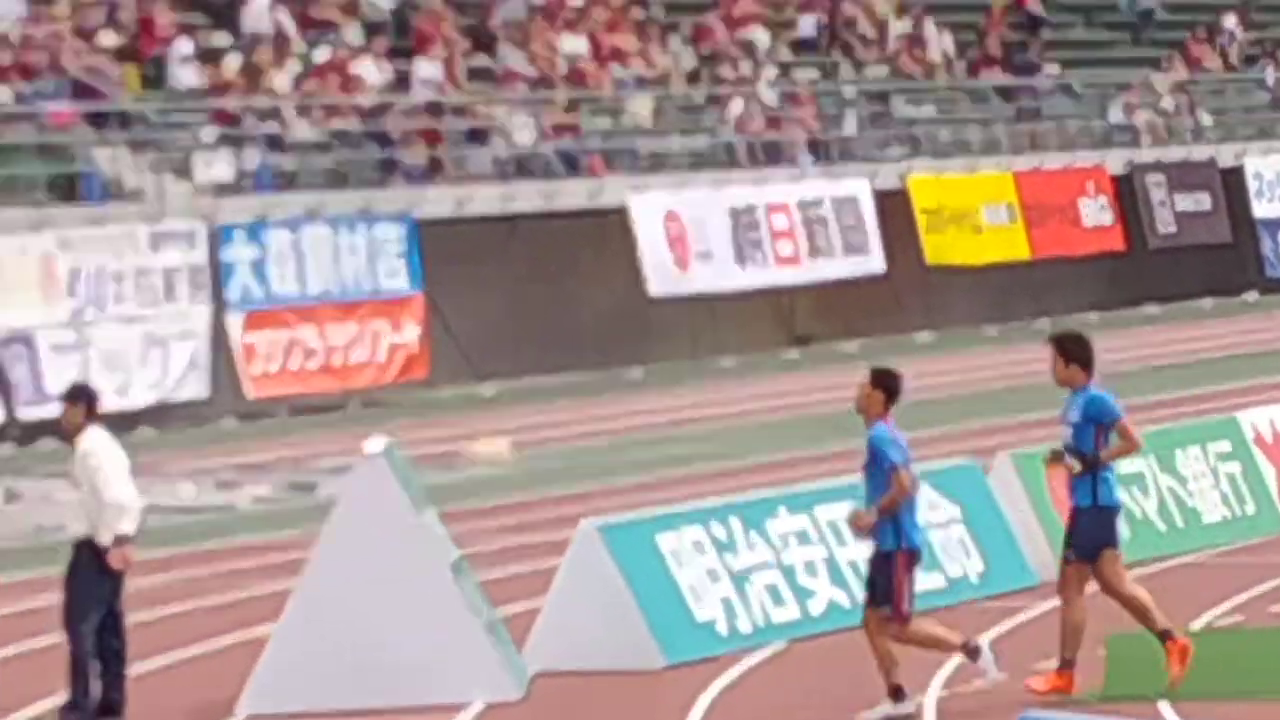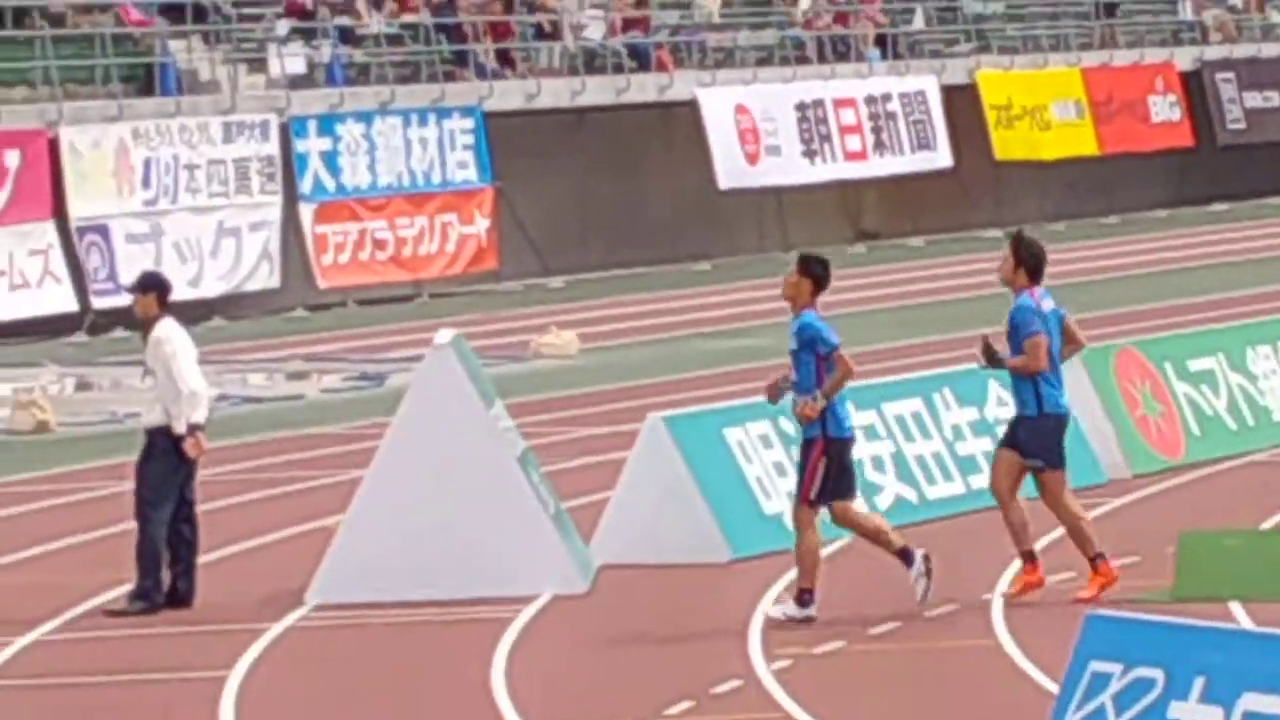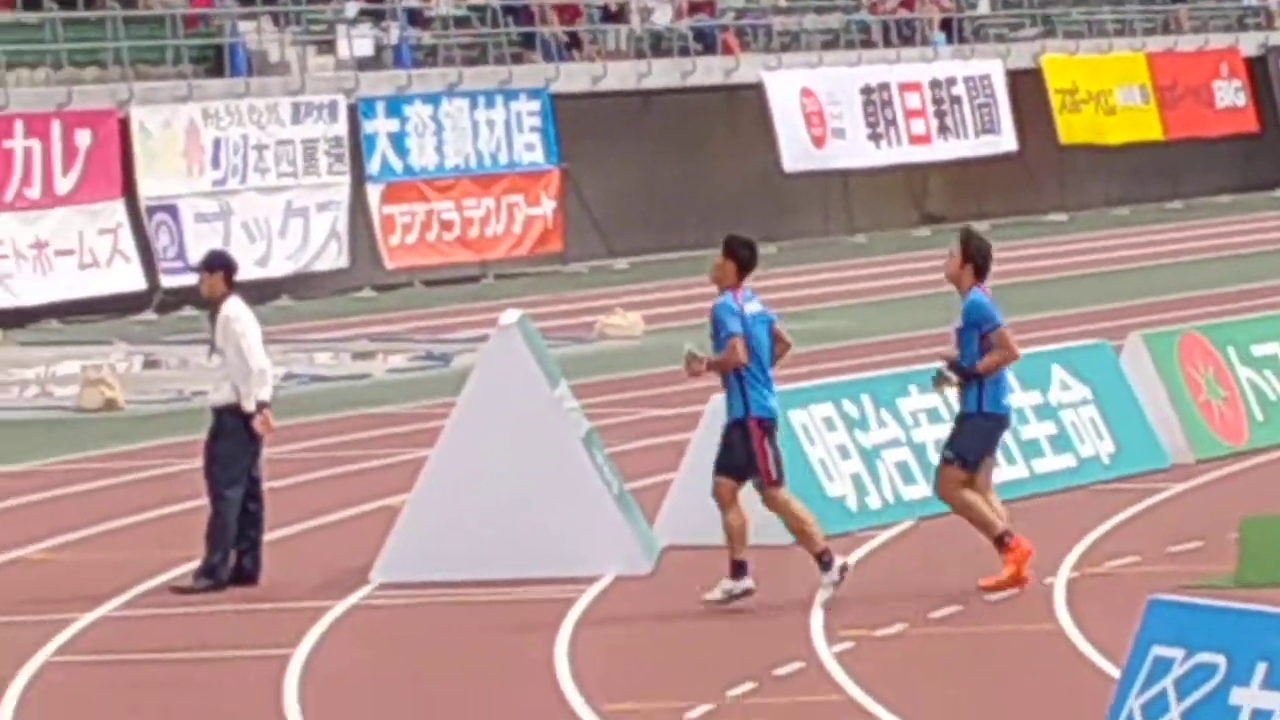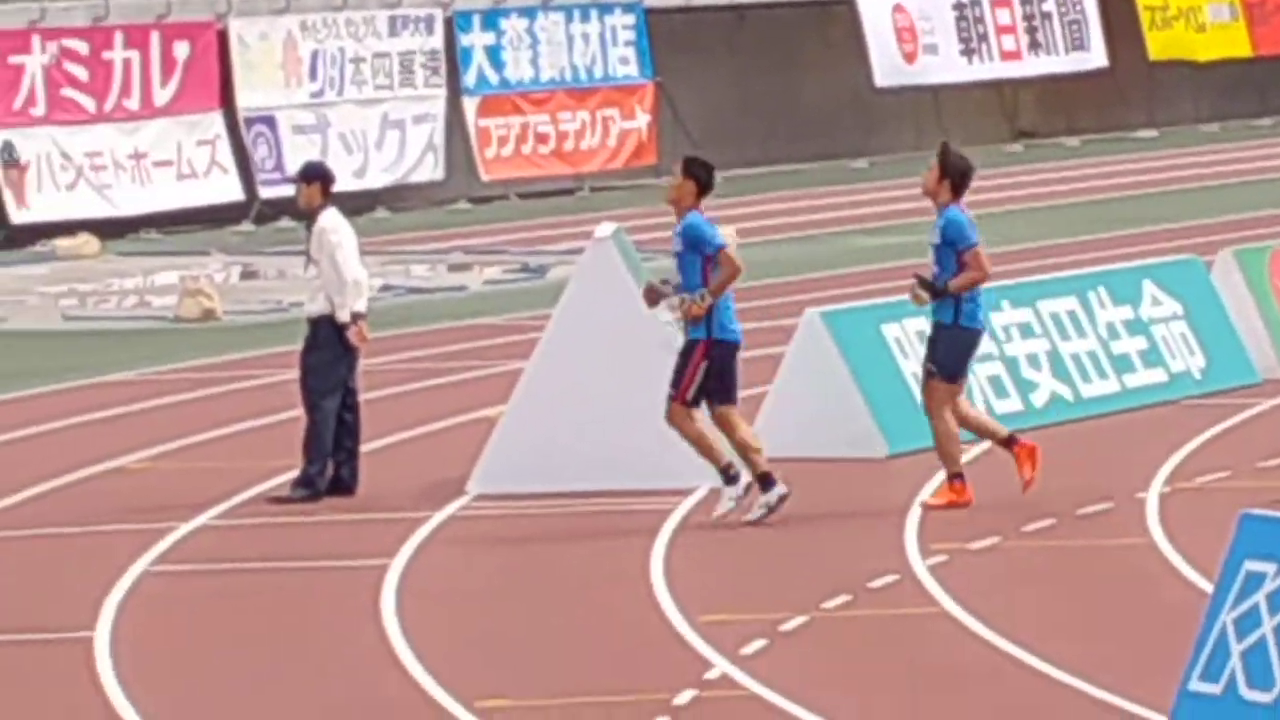
dt=0.3s
person 1, frame 1
left shoulder: (1096, 400)
right shoulder: (1078, 400)
left elbow: (1133, 442)
left wrist: (1089, 461)
right wrist: (1066, 457)
left hip: (1095, 505)
right hip: (1089, 504)
left knee: (1069, 589)
right knee: (1116, 584)
left ankle: (1064, 676)
right ankle: (1173, 643)
person 1, frame 2
left shoulder: (1024, 308)
right shoulder: (1043, 300)
left elbow: (1037, 361)
right elbow: (1077, 342)
left wrist: (1001, 362)
left hip: (1042, 414)
right hip: (1031, 413)
left knee: (1056, 499)
right knee: (1000, 488)
left ankle: (1101, 570)
right ankle: (1030, 569)
person 1, frame 3
left shoulder: (978, 304)
right shoulder: (970, 303)
left elbow: (1010, 351)
left wrist: (971, 373)
right wrist: (953, 371)
left hip: (983, 412)
right hip: (980, 409)
left knee: (950, 488)
right knee: (976, 491)
left ankle: (1012, 546)
right ankle: (1012, 562)
person 1, frame 4
left shoulder: (954, 220)
right shoulder: (945, 218)
left elbow: (982, 271)
left wrist: (943, 290)
right wrist: (927, 284)
left hip: (957, 324)
right hip: (952, 323)
left knee: (937, 406)
right knee: (951, 407)
left ankle: (956, 487)
right ankle: (1020, 447)
person 2, frame 1
left shoulder: (880, 437)
right shoulder: (886, 435)
left elbow: (904, 487)
right elbow: (907, 485)
left wrist: (871, 516)
right wrist: (875, 516)
left hip: (897, 547)
right hip: (890, 546)
left knee: (899, 629)
right knee: (874, 625)
left ankle: (975, 650)
person 2, frame 2
left shoulder: (808, 324)
right shoulder: (805, 324)
left elbow: (846, 369)
left wrist: (818, 401)
right wrist: (787, 385)
left hip: (825, 434)
right hip: (831, 432)
left knee: (804, 516)
right knee: (844, 513)
left ankle: (804, 601)
right ankle: (911, 557)
person 2, frame 3
left shoulder: (724, 306)
right shoulder: (752, 302)
left elbow: (736, 355)
right elbow: (783, 344)
left wrist: (703, 365)
left hip: (750, 414)
right hip: (744, 412)
left knee: (773, 494)
right knee: (723, 491)
left ankle: (829, 563)
right ankle: (739, 577)
person 2, frame 4
left shoulder: (693, 225)
right shoulder: (694, 225)
left elbow: (734, 266)
left wrist: (706, 301)
right wrist: (668, 291)
left hip: (710, 334)
right hip: (720, 334)
left knee: (678, 413)
right knee: (726, 417)
left ankle: (732, 479)
right ankle: (770, 486)
person 3, frame 1
left shoulder: (87, 446)
right shoulder: (107, 443)
left elbow: (105, 498)
right elbow: (128, 498)
left wrist: (106, 543)
right wrist: (123, 539)
left hip: (95, 544)
right hip: (116, 542)
left knee: (82, 623)
right knee: (108, 623)
person 3, frame 2
left shoulder: (161, 336)
right shoulder: (176, 332)
left elbow: (179, 388)
right elbow: (196, 385)
left wrist: (180, 431)
right wrist: (196, 426)
left hip: (167, 433)
right hip: (183, 431)
left knee: (152, 512)
right knee: (180, 512)
left ankle: (148, 593)
right ankle: (181, 589)
person 3, frame 3
left shoulder: (229, 314)
right shoulder: (237, 312)
left elbow: (249, 365)
right elbow: (257, 363)
left wrist: (250, 408)
right wrist: (259, 406)
left hip: (235, 411)
right hip: (245, 410)
left knee: (225, 490)
right knee: (246, 489)
left ankle: (215, 570)
right ankle: (247, 566)
person 3, frame 4
left shoulder: (325, 226)
right shoulder: (336, 223)
left elbow: (344, 277)
right elbow: (355, 276)
left wrist: (344, 319)
right wrist: (357, 316)
left hip: (330, 322)
right hip: (344, 321)
left knee: (320, 400)
right knee: (342, 400)
left ankle: (312, 481)
right ankle: (344, 477)
